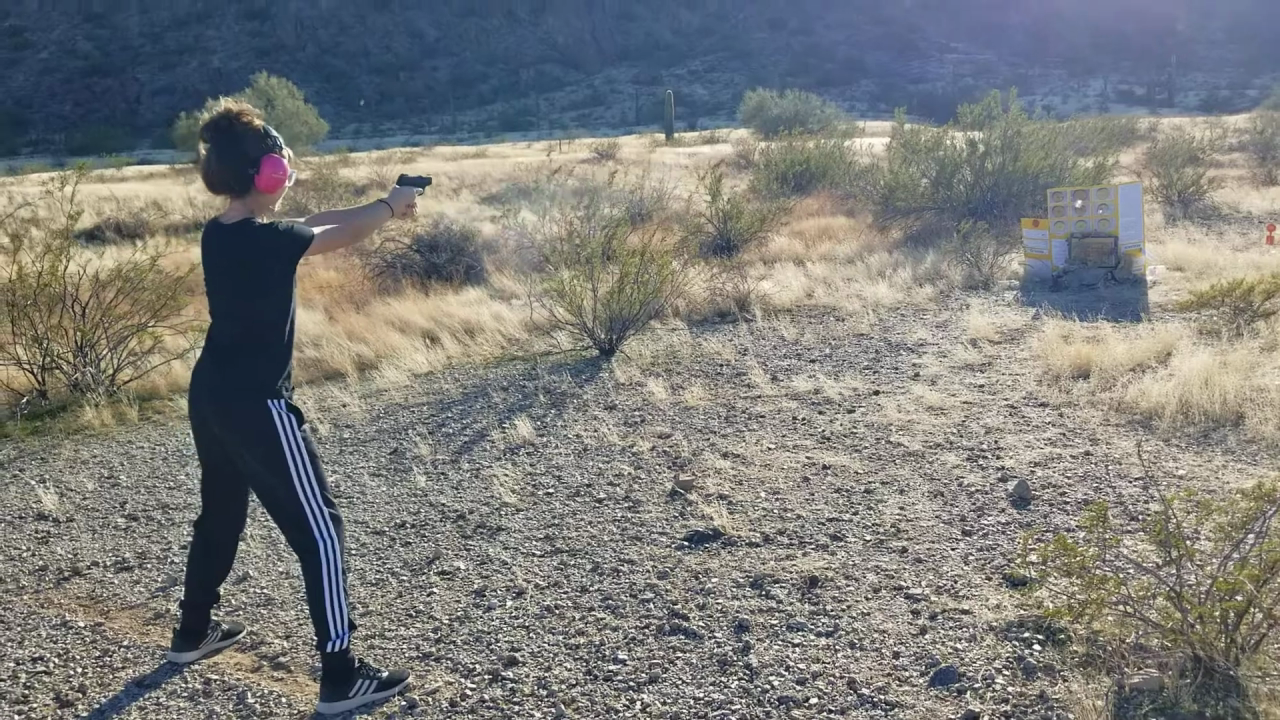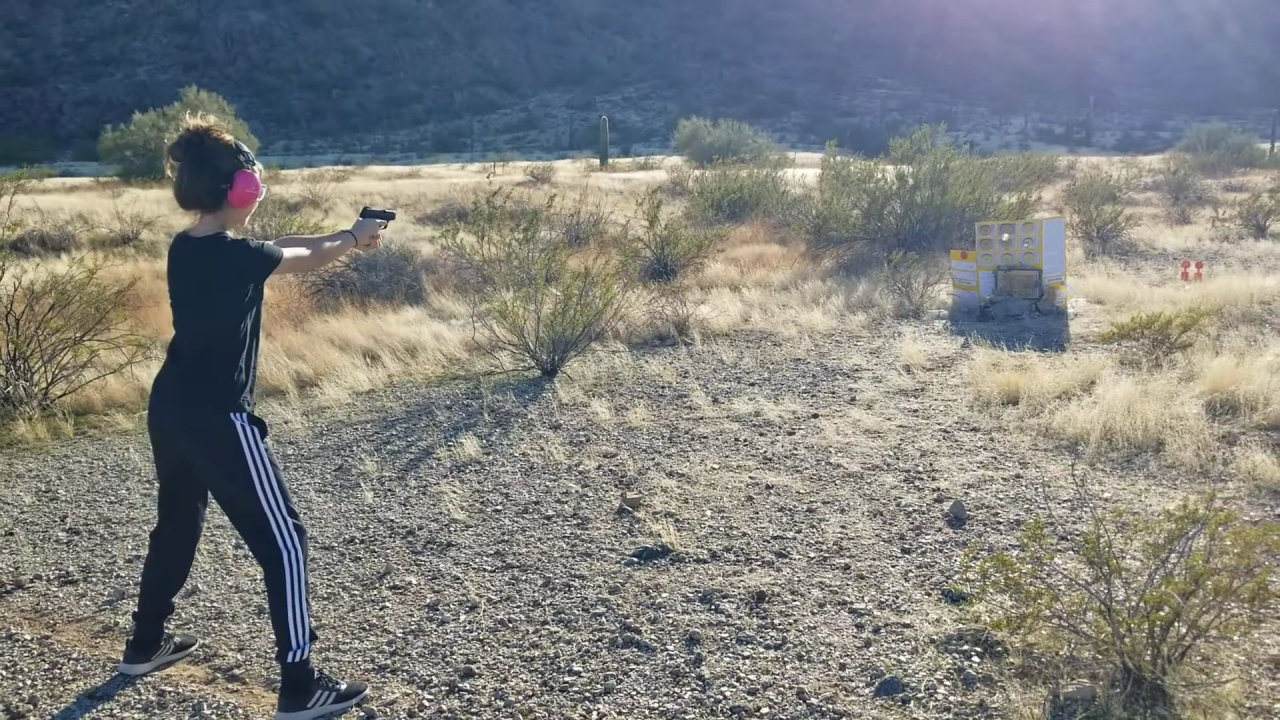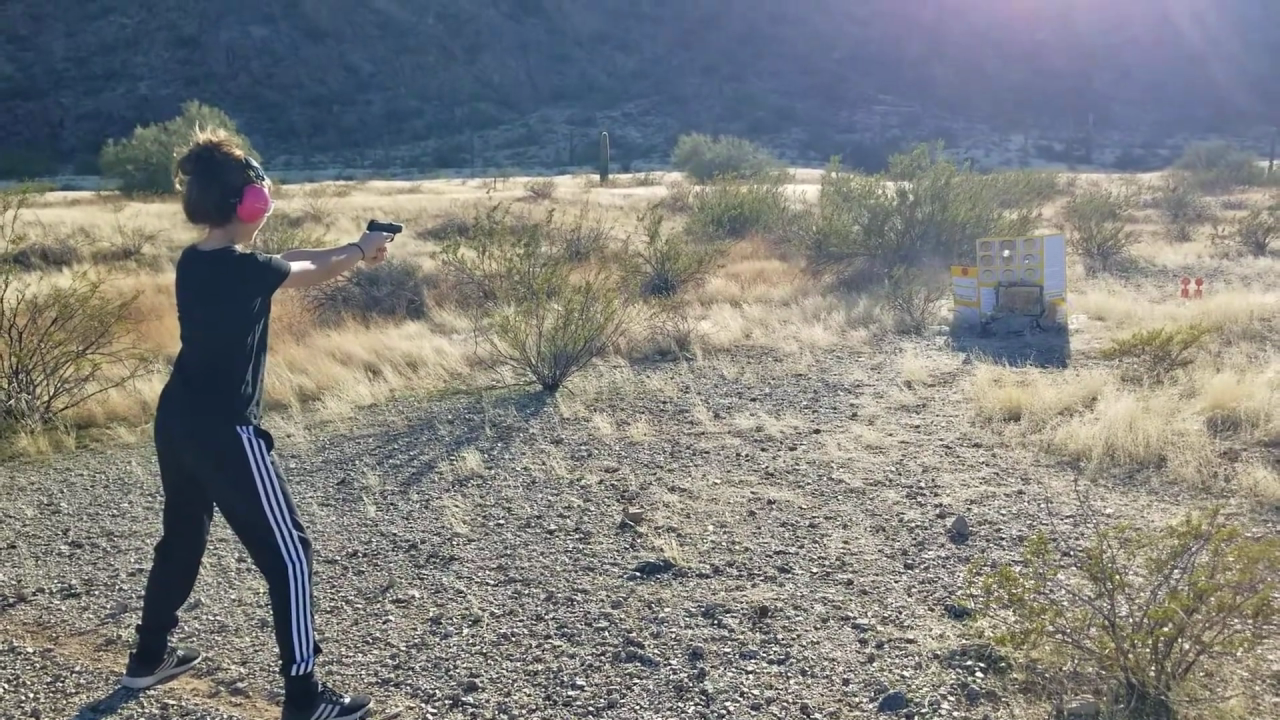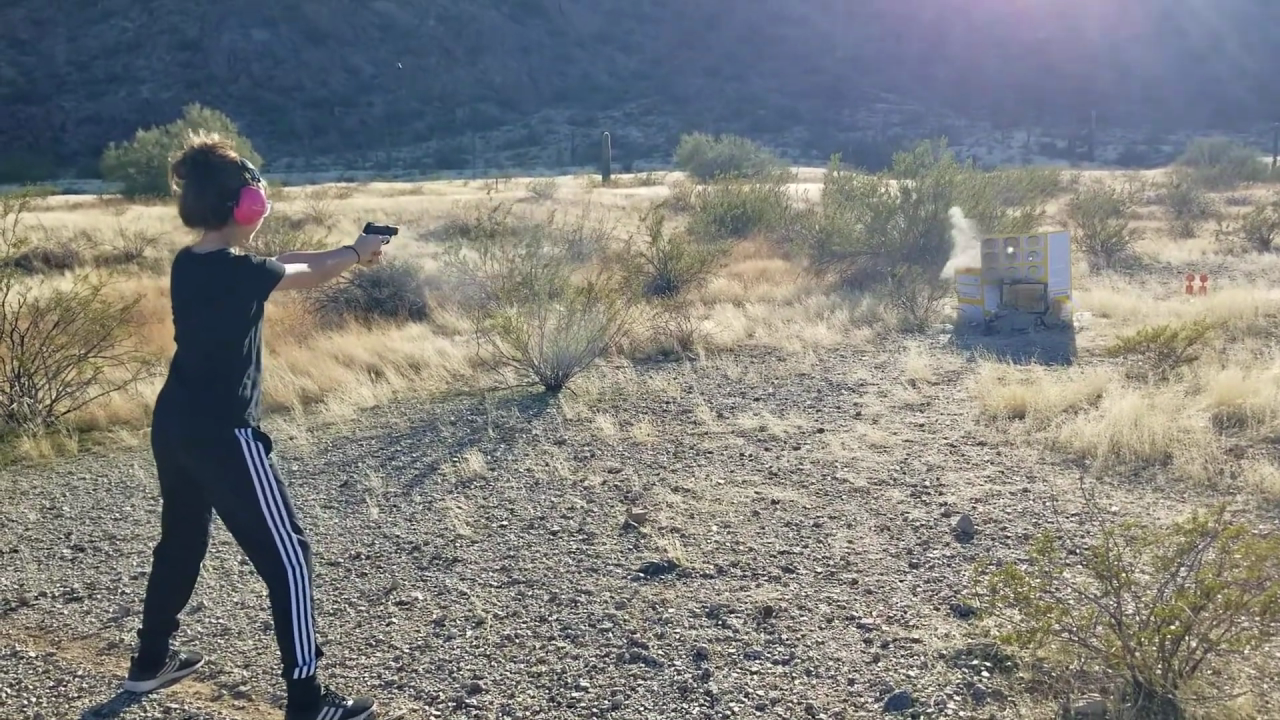
dt=1s
person 1, frame 1
left shoulder: (219, 234)
right shoulder: (265, 241)
left elbow: (316, 222)
right elbow: (341, 236)
left wrist: (381, 206)
right wrist: (391, 207)
left hip: (210, 395)
right hip: (255, 405)
left knee: (222, 510)
right knee: (319, 532)
left ankle: (193, 631)
person 1, frame 2
left shoulder: (185, 248)
right shoulder: (236, 256)
left elbow: (281, 246)
right elbow: (306, 258)
left wrist: (344, 235)
right wrist: (354, 237)
left hip: (171, 407)
right hip: (218, 418)
left knee: (177, 523)
right knee: (282, 543)
left ankle: (145, 643)
person 1, frame 3
left shoulder: (193, 262)
right shoulder: (244, 270)
left elbow: (291, 259)
right elbow: (313, 271)
left wrist: (351, 248)
right wrist: (361, 250)
left hip: (177, 421)
right hip: (225, 432)
left knee: (182, 537)
right knee: (288, 556)
left ankle: (149, 656)
person 1, frame 4
left shoulder: (187, 264)
right shoulder: (238, 273)
left elbow: (283, 263)
right elbow: (307, 274)
left wrist: (345, 251)
right wrist: (356, 253)
left hip: (174, 425)
right hip: (223, 436)
left knee: (181, 540)
right knee: (287, 559)
left ankle: (150, 661)
